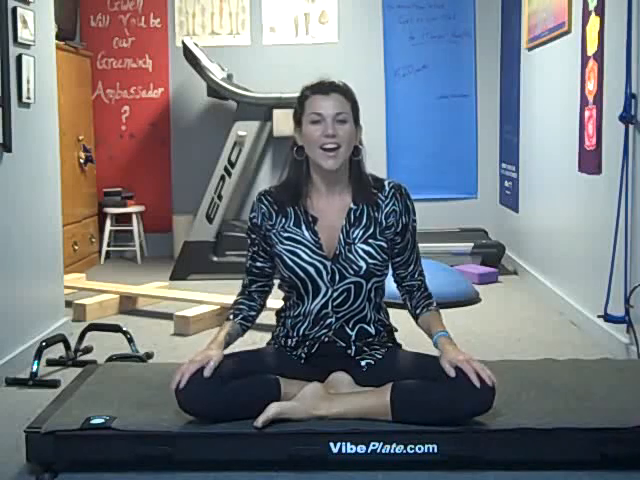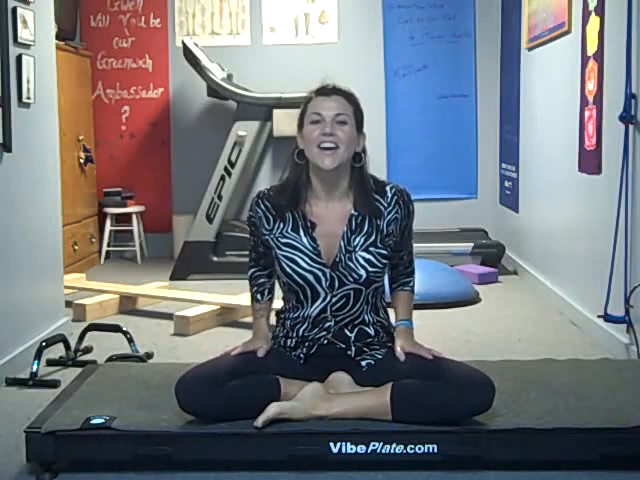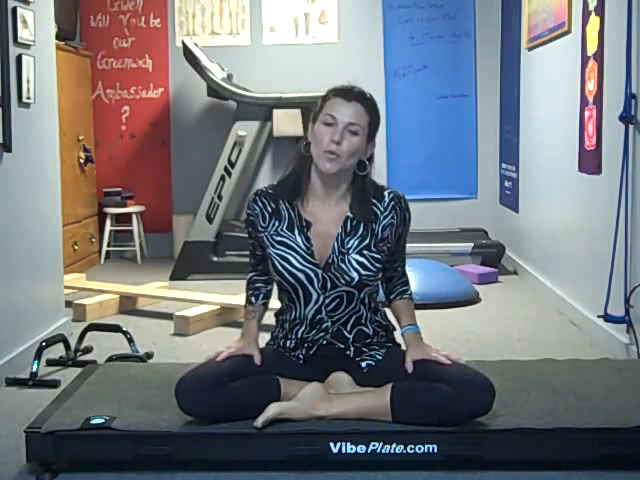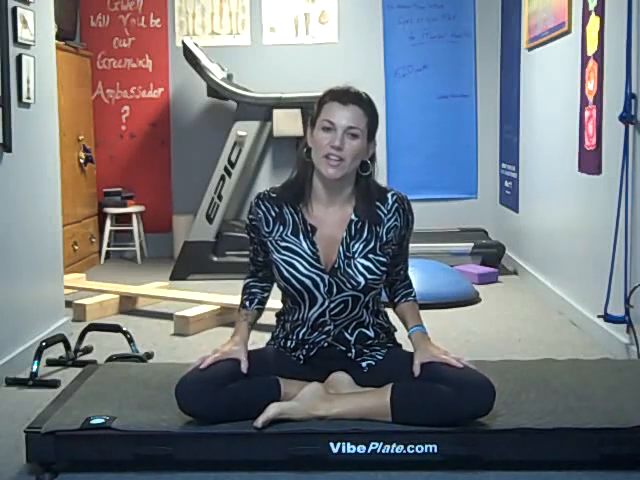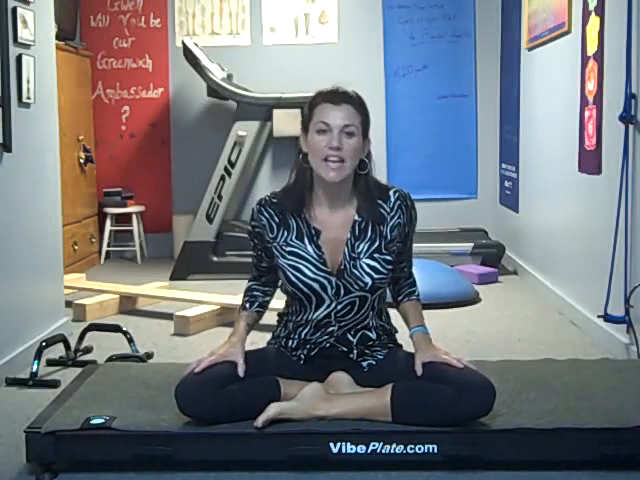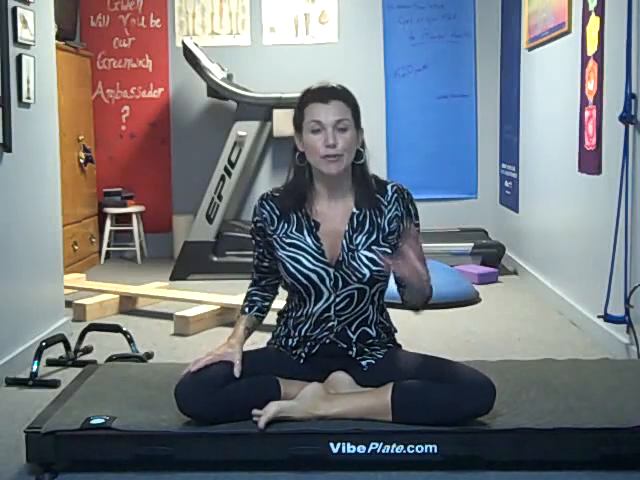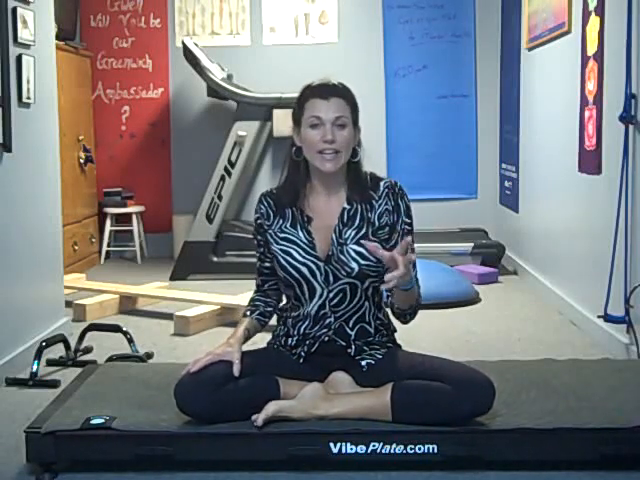
dt=0.4s
person 1, frame 1
left shoulder: (390, 201)
right shoulder: (270, 207)
left elbow: (412, 283)
right elbow: (254, 290)
left wrist: (445, 343)
right wrist: (217, 343)
left hip: (371, 355)
right hip: (294, 355)
left knee: (473, 393)
right knee: (195, 392)
left ankle: (316, 404)
right ankle: (336, 391)
person 1, frame 2
left shoulder: (392, 203)
right shoulder: (268, 207)
left wrist: (403, 330)
right wrist: (260, 330)
left hip: (370, 354)
right hip: (294, 354)
left knee: (476, 391)
right knee: (192, 391)
left ankle: (321, 404)
right ankle: (339, 391)
person 1, frame 3
left shoulder: (388, 207)
right shoulder: (266, 205)
left wrist: (412, 336)
right wrist: (249, 334)
left hip: (369, 354)
right hip: (293, 354)
left knee: (476, 393)
right knee: (192, 392)
left ankle: (319, 404)
right ankle: (339, 390)
person 1, frame 4
left shoulder: (392, 210)
right shoulder: (269, 208)
left wrist: (420, 338)
right wrist: (239, 337)
left hip: (370, 355)
right hip: (293, 355)
left knee: (477, 394)
right knee: (192, 393)
left ankle: (320, 405)
right ankle: (337, 391)
person 1, frame 5
left shoulder: (395, 207)
right shoulder: (271, 213)
left wrist: (421, 337)
right wrist: (237, 337)
left hip: (372, 355)
right hip: (294, 355)
left knee: (477, 394)
right knee: (192, 394)
left ankle: (318, 405)
right ankle: (336, 391)
person 1, frame 6
left shoulder: (393, 201)
right shoulder: (273, 208)
left elbow: (416, 300)
left wrist: (418, 281)
right wrist: (236, 339)
left hip: (371, 355)
right hip: (295, 354)
left knee: (477, 392)
right knee: (192, 393)
left ankle: (317, 405)
right ankle: (337, 391)
person 1, frame 7
left shoulder: (386, 197)
right shoulder: (272, 206)
left elbow: (406, 312)
left wrist: (404, 277)
right wrist: (236, 339)
left hip: (370, 355)
right hip: (294, 354)
left knee: (477, 392)
right knee: (192, 392)
left ankle: (319, 404)
right ankle: (335, 392)
